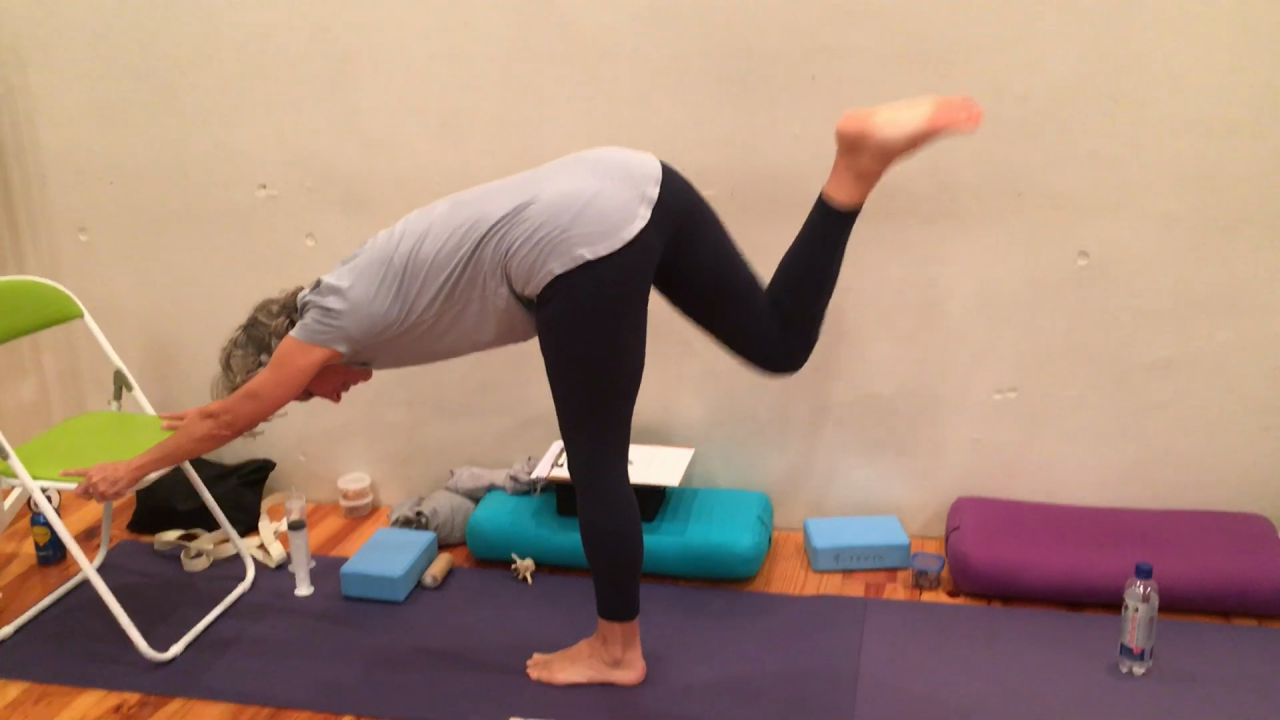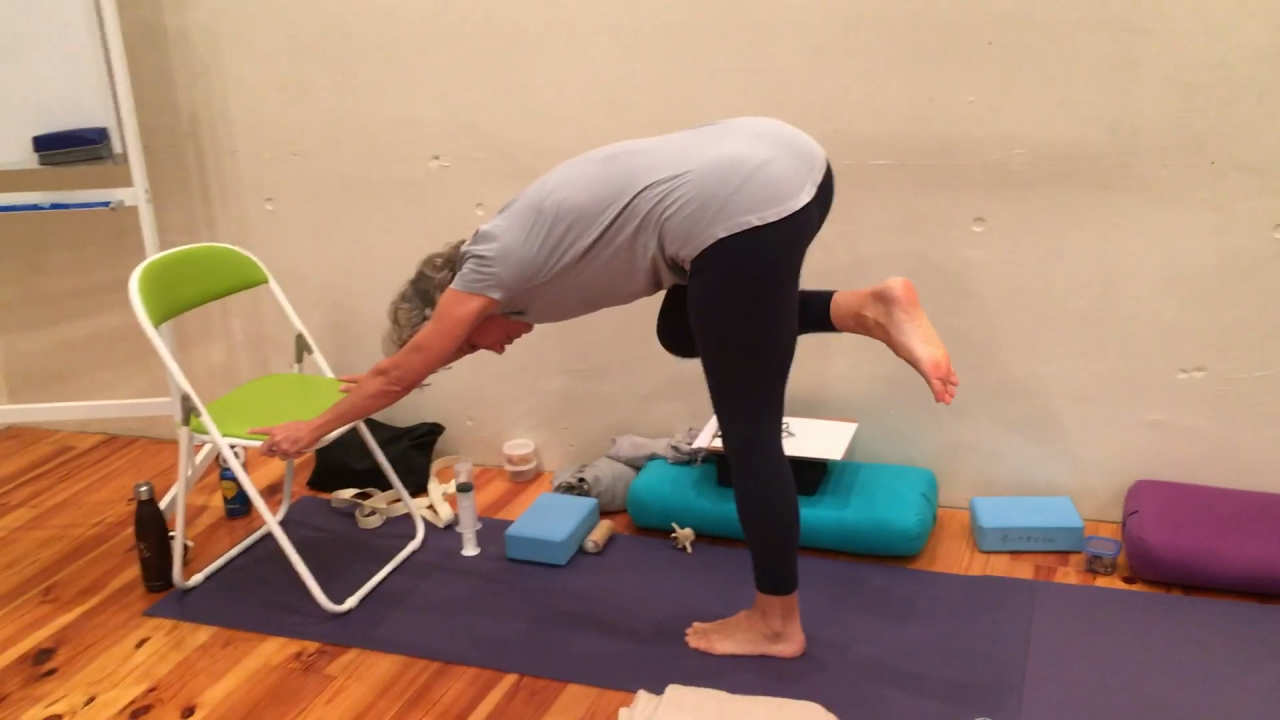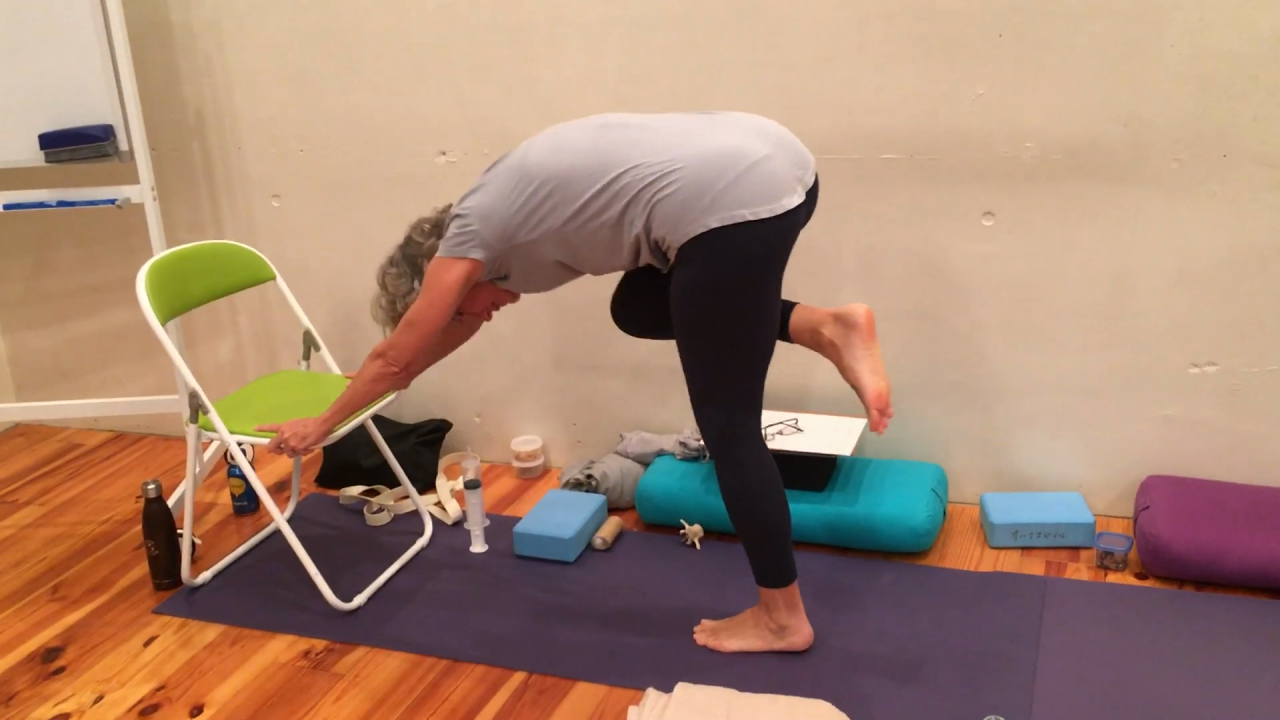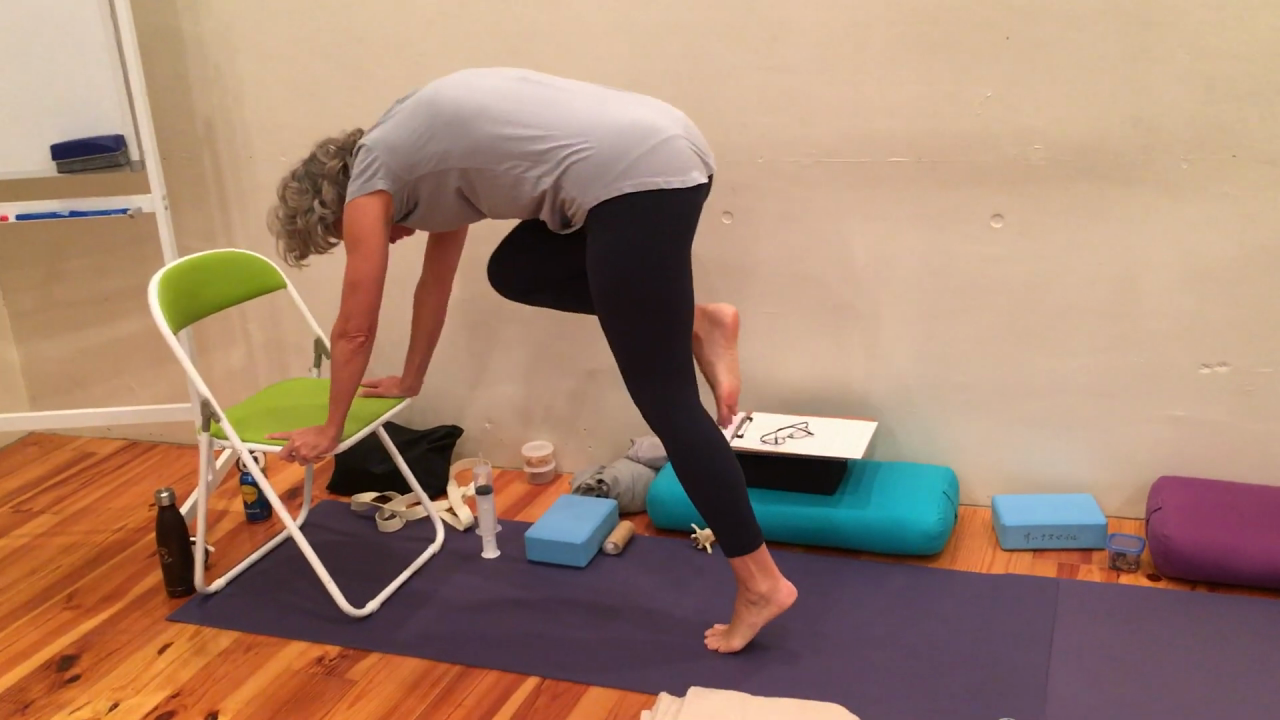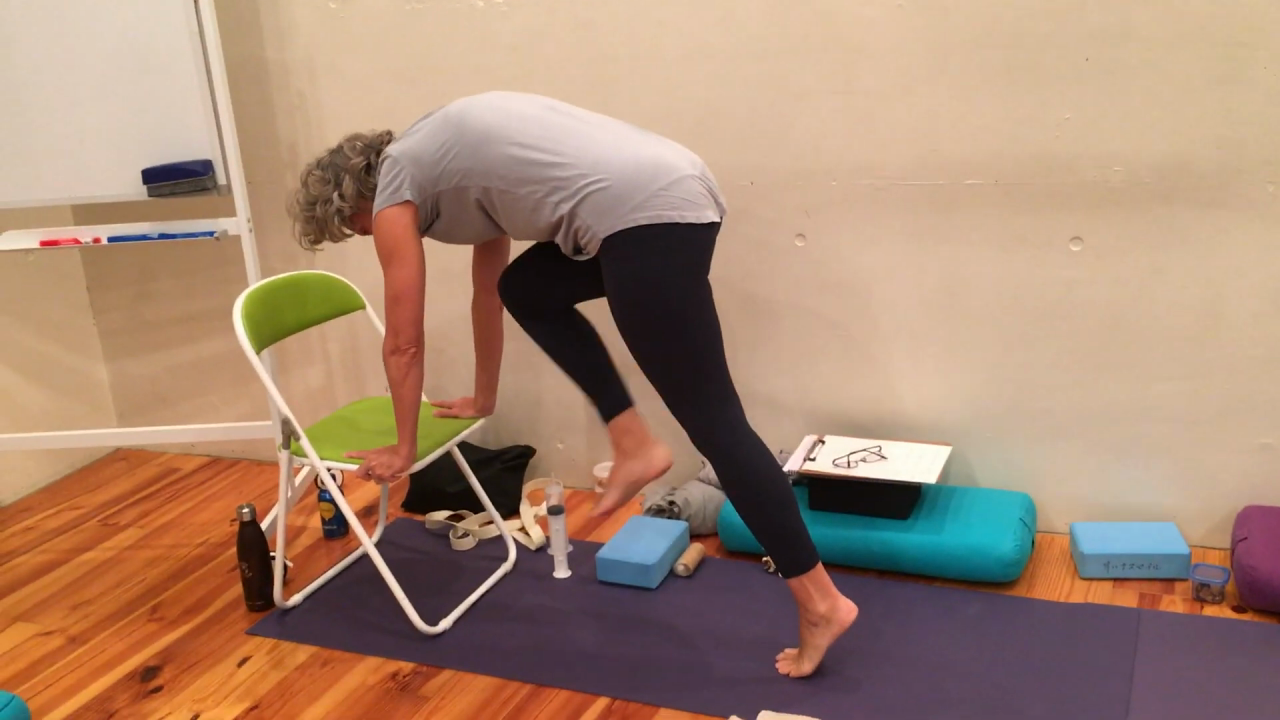
dt=1s
person 1, frame 1
left shoulder: (329, 324)
right shoulder: (346, 293)
left elbow: (230, 421)
left wrist: (128, 471)
right wrist: (209, 412)
left hip: (579, 244)
right hip: (626, 183)
left knee: (598, 466)
right knee: (779, 341)
left ankle: (615, 649)
right ankle: (856, 161)
person 1, frame 2
left shoulder: (487, 272)
right shoulder: (510, 247)
left elbow: (398, 376)
left wrist: (310, 432)
right wrist: (384, 379)
left hip: (741, 207)
right hip: (786, 159)
left knee: (748, 435)
right knee: (684, 333)
left ankle: (775, 624)
right ankle: (867, 309)
person 1, frame 3
left shoulder: (469, 237)
right shoulder: (498, 216)
left elbow: (393, 355)
left wrist: (320, 426)
right wrist: (398, 377)
left hip: (730, 202)
right hip: (771, 159)
left knee: (726, 426)
right knee: (639, 312)
left ankle: (781, 618)
right ankle: (822, 328)
person 1, frame 4
left shoulder: (368, 178)
right shoulder: (416, 157)
left elbow: (354, 330)
right elbow: (436, 281)
left wrist: (330, 430)
right wrist: (410, 380)
left hip: (633, 176)
right hip: (664, 146)
left knee: (663, 400)
right knee: (514, 273)
left ankle: (760, 584)
right ankle: (694, 322)
person 1, frame 5
left shoulder: (394, 192)
right shoulder: (441, 159)
left elbow: (403, 343)
right elbow: (487, 295)
left wrist: (403, 449)
right wrist: (482, 399)
left hip: (645, 214)
right hip: (675, 185)
left knee: (710, 422)
right knee: (523, 289)
left ankle: (821, 603)
right ankle: (637, 445)
